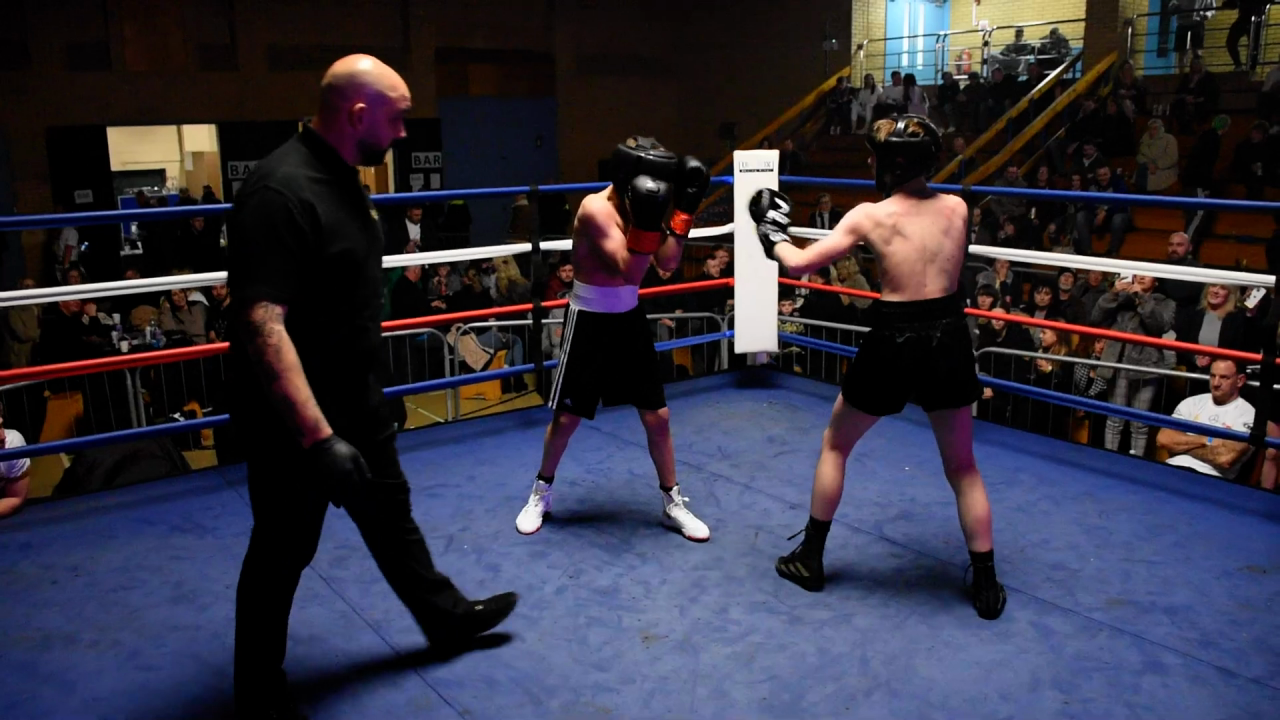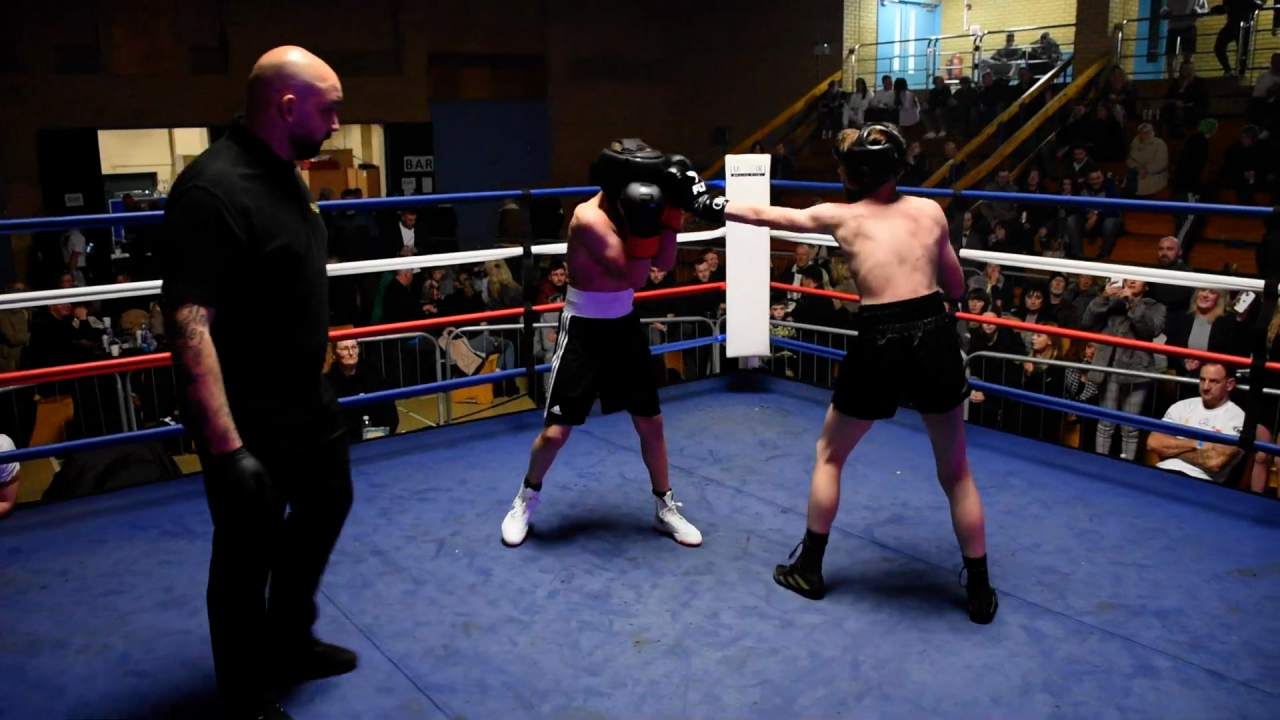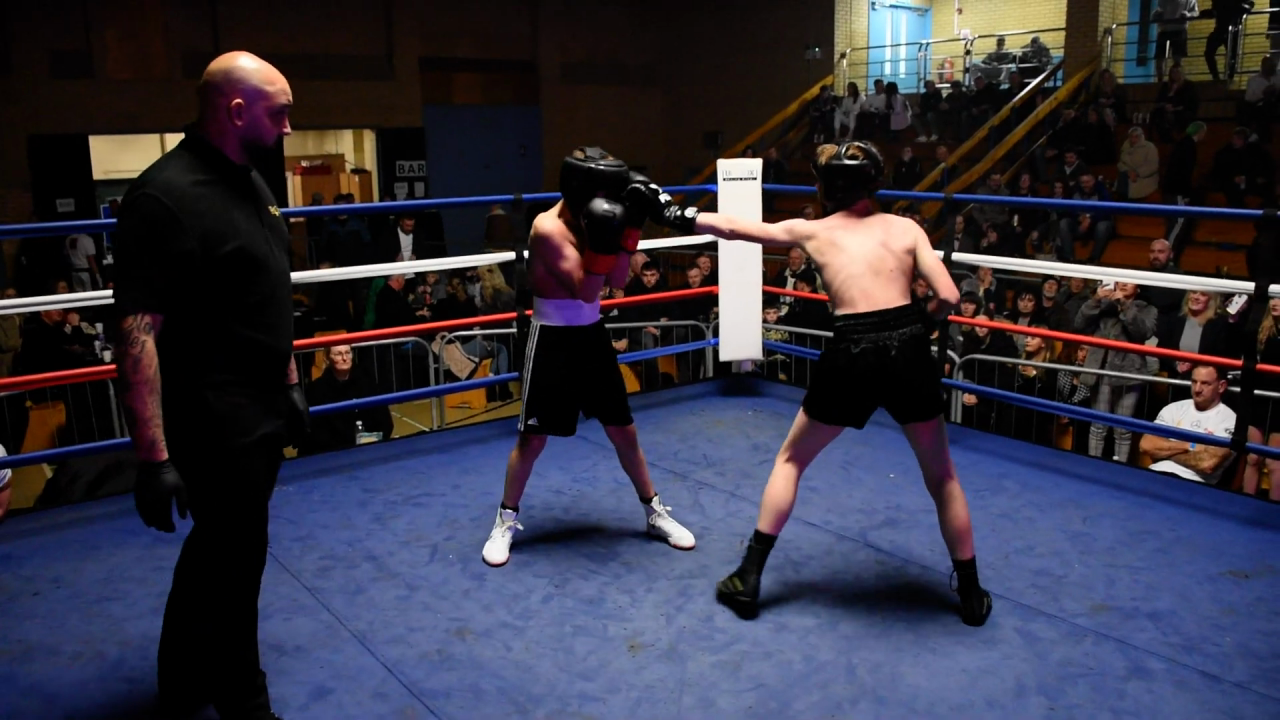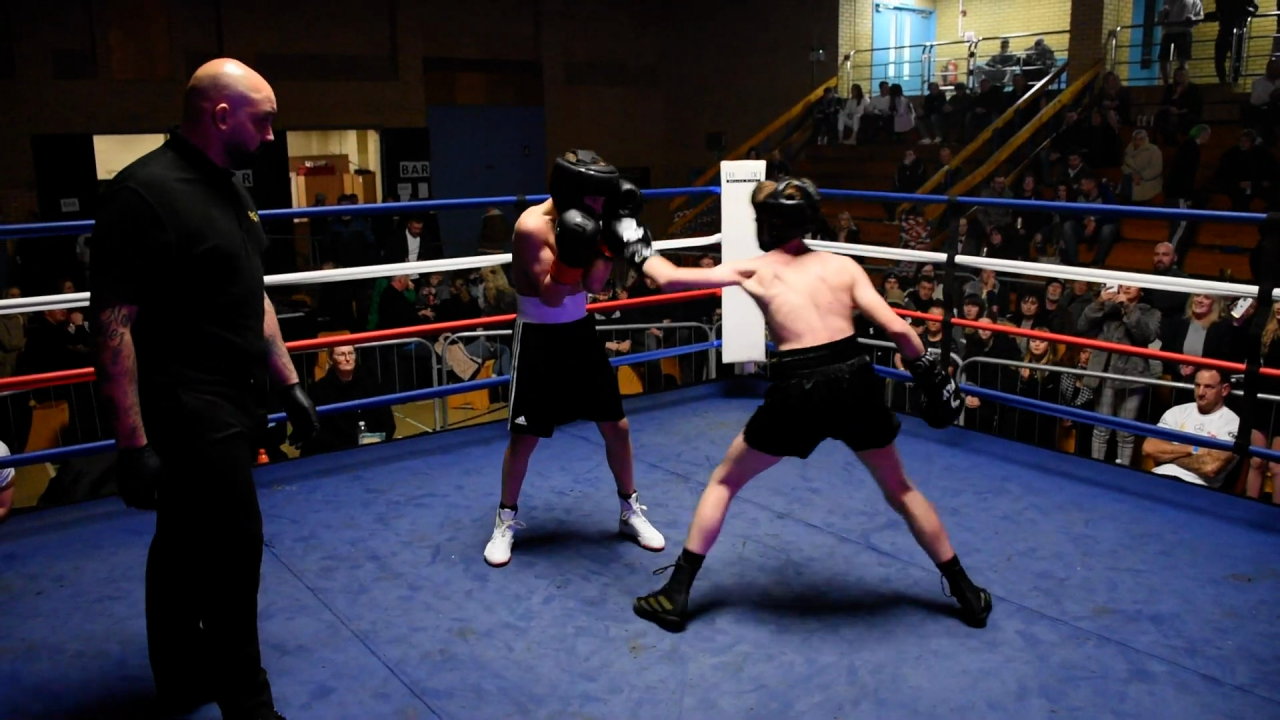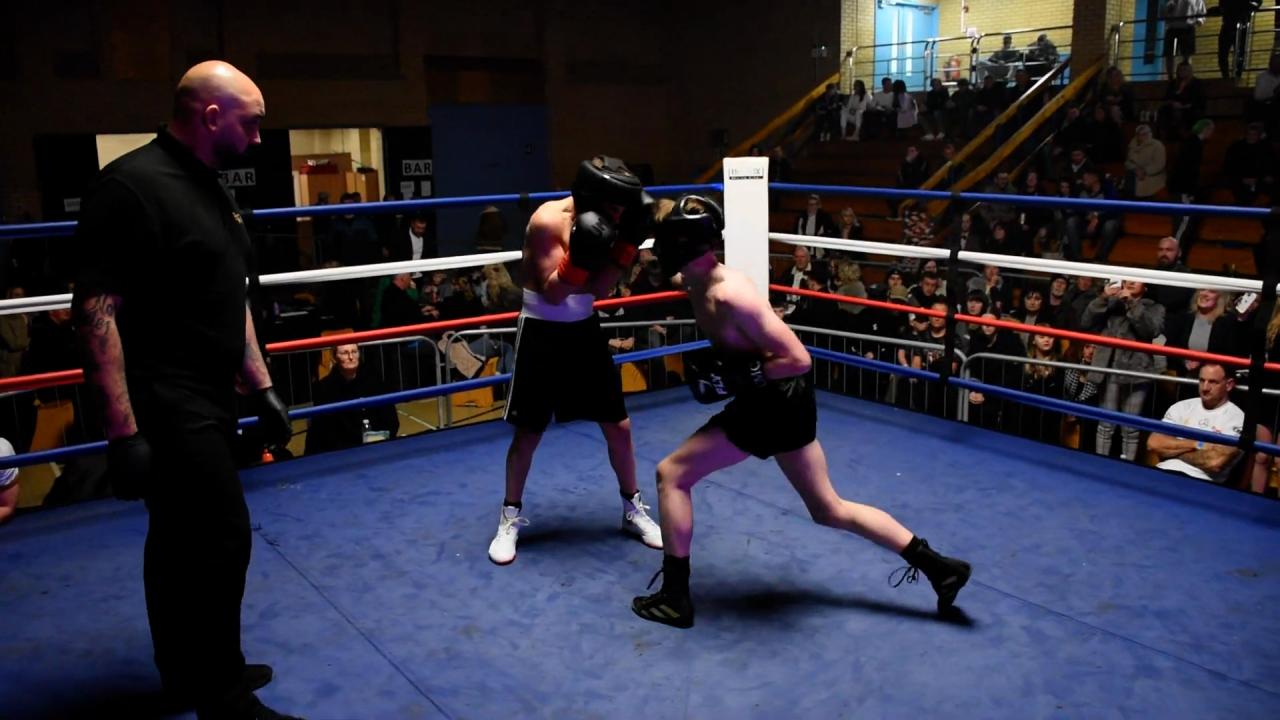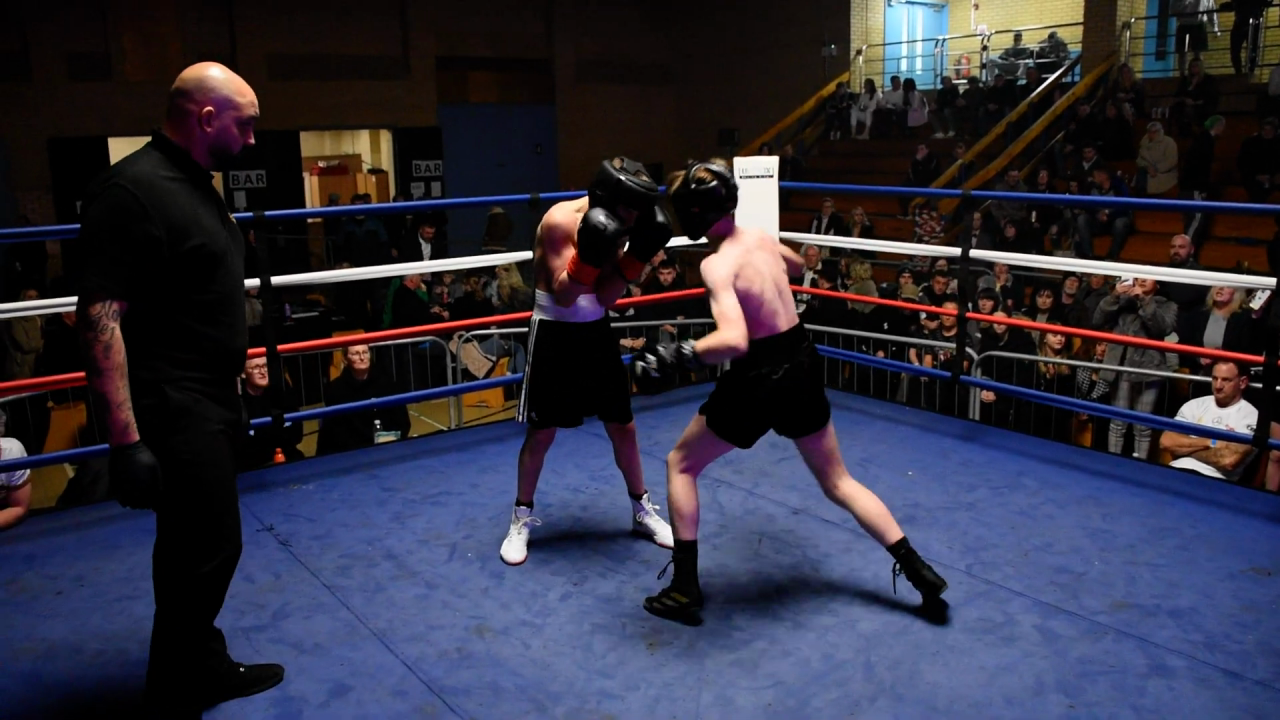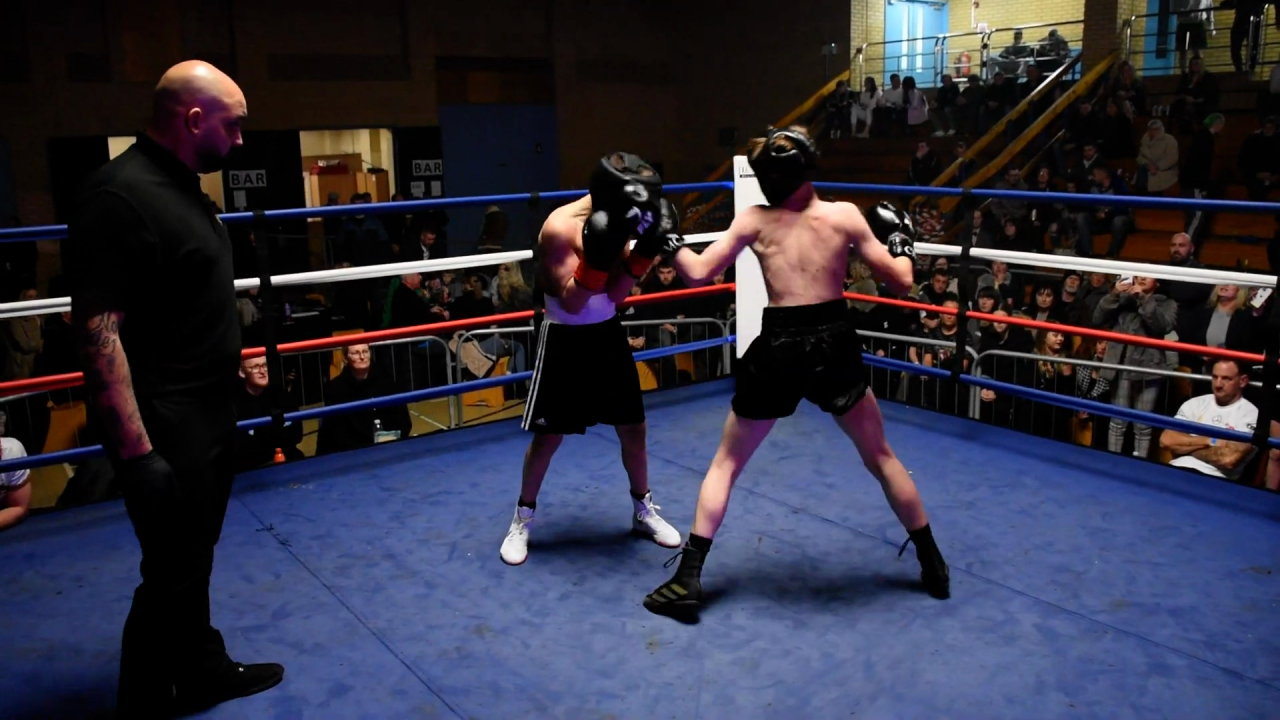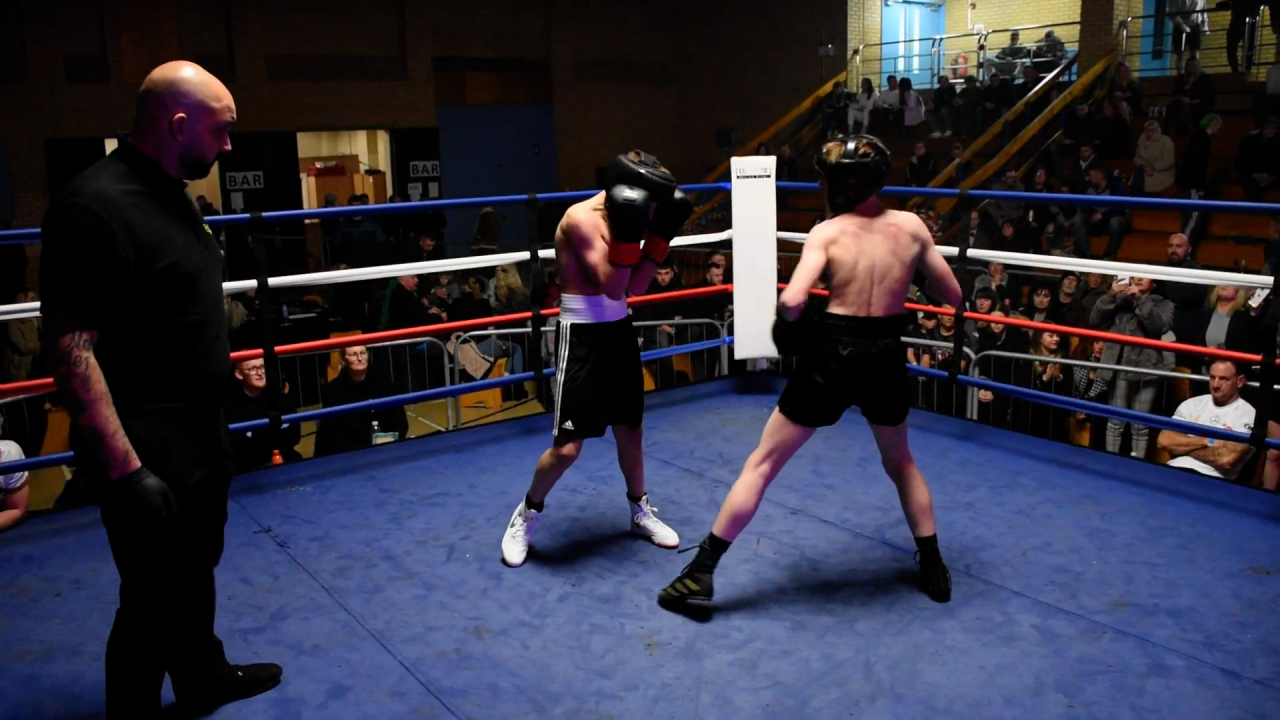
dt=0.2s
person 1, frame 1
left shoulder: (341, 177)
right shoulder: (281, 190)
right elbow: (263, 323)
right wrist: (319, 436)
left hip: (351, 393)
right hip: (290, 411)
left knee: (388, 508)
right knee: (284, 546)
left ankle: (444, 614)
person 1, frame 2
left shoulder: (284, 175)
right shoulder: (212, 190)
right elbow: (191, 327)
right wrist: (229, 446)
left hip: (300, 392)
right hip: (247, 407)
left knee: (327, 501)
right knee: (251, 546)
left ankle: (292, 643)
person 1, frame 3
left shoulder: (248, 180)
right shoulder: (166, 196)
right elbow: (138, 334)
left wrist: (290, 384)
right wrist: (154, 456)
left hip: (263, 402)
right hip: (214, 414)
left knee: (228, 544)
right knee: (235, 551)
person 1, frame 4
left shoulder: (227, 186)
right shoulder: (146, 191)
right elbow: (114, 324)
left wrist: (288, 383)
right wrist: (133, 441)
left hip: (226, 402)
right hip: (185, 411)
left knee: (188, 541)
right knee: (234, 547)
person 1, frame 5
left shoulder: (209, 187)
right shoulder: (132, 185)
right elbow: (96, 313)
left wrist: (262, 388)
right wrist: (122, 430)
left hip: (207, 399)
right hip: (165, 405)
left knee: (182, 538)
right knee: (222, 539)
person 1, frame 6
left shoulder: (197, 185)
right shoulder: (132, 189)
right elbow: (100, 319)
left wrist: (234, 399)
right wrist: (125, 438)
left hip: (208, 401)
right hip: (171, 409)
left knee: (190, 544)
right knee: (210, 550)
person 1, frame 7
left shoulder: (180, 186)
right shoulder: (120, 195)
right elbow: (98, 332)
right wrist: (136, 449)
left hip: (204, 413)
right hip: (166, 423)
left knee: (189, 553)
right knee: (175, 571)
person 1, frame 8
left shoulder: (169, 194)
right shoulder: (94, 208)
right elbow: (72, 350)
right wrist: (126, 470)
left hip: (199, 429)
right hip: (148, 445)
left knee: (196, 563)
right knee: (155, 594)
person 2, frame 1
left shoulder: (869, 216)
right shoulder: (956, 208)
left elbow: (802, 264)
left wrist: (771, 227)
left hip: (893, 342)
right hip: (948, 339)
left knee: (835, 445)
right knee: (963, 468)
left ankle: (810, 558)
right ankle: (985, 584)
person 2, frame 2
left shoulder: (839, 217)
right shoulder: (930, 211)
left elbow: (765, 216)
right elbow: (956, 288)
left wrist: (703, 200)
left hip: (880, 345)
right hip: (935, 339)
left knee: (830, 456)
right knee: (956, 471)
left ankle: (809, 569)
right ankle: (979, 588)
person 2, frame 3
left shoulder: (813, 232)
right shoulder: (906, 229)
left elbow: (737, 228)
right elbow: (947, 297)
left wrist: (674, 212)
left hip: (852, 355)
right hip: (908, 350)
left knee: (791, 460)
right knee: (941, 476)
left ankle: (749, 575)
right ankle: (970, 591)
person 2, frame 4
left shoulder: (752, 268)
right shoulder: (841, 266)
left elbow: (669, 279)
right elbow: (898, 328)
left wrist: (637, 249)
right wrist: (932, 375)
left hip: (798, 389)
right hip: (854, 380)
left knee: (724, 481)
right knee: (900, 491)
left ankle: (676, 594)
right ankle: (966, 593)
person 2, frame 5
left shoulder: (727, 292)
right shoulder: (706, 273)
left elbow: (799, 359)
left wrist: (736, 376)
left hip: (769, 399)
right hip: (788, 396)
left knee: (671, 475)
right knee: (829, 508)
left ankle: (674, 597)
right ankle: (938, 566)
person 2, frame 6
left shoulder: (719, 265)
right shoulder: (761, 237)
left elbow: (734, 340)
right elbow: (796, 266)
left wrist: (674, 355)
left hip: (760, 378)
right hip: (800, 369)
left knee: (681, 464)
right knee: (838, 483)
left ankle: (685, 587)
right ankle: (918, 570)
person 2, frame 7
left shoulder: (753, 220)
right shoulder: (845, 215)
left elbow: (698, 274)
right elbow: (901, 282)
left wrist: (663, 236)
right wrist: (899, 235)
left hip: (779, 348)
right hip: (834, 344)
left knee: (726, 462)
right knee: (879, 456)
left ankle: (688, 578)
right ankle: (931, 563)
person 2, frame 8
left shoulder: (827, 233)
right shoulder: (910, 226)
left elbow: (792, 302)
right elbow: (953, 297)
left wrist: (786, 335)
left hip: (830, 354)
right hip: (885, 356)
left knee: (761, 465)
right knee: (901, 464)
left ankle: (700, 574)
right ankle: (934, 569)
person 3, frame 1
left shoulder: (641, 206)
right shoulder: (595, 209)
left elbow: (667, 264)
right elbow: (630, 271)
left wrist: (684, 208)
right wrist: (647, 220)
left hip: (630, 319)
right hip: (590, 322)
left knee: (657, 416)
right knee: (567, 418)
left ankle: (673, 502)
right ankle: (541, 493)
person 3, frame 2
left shoulder: (632, 210)
right shoulder: (589, 218)
left elbow: (664, 264)
right elbow: (635, 278)
left wrist: (671, 209)
right wrist: (642, 227)
left hip: (625, 325)
right hip: (584, 330)
left knee: (651, 423)
right knee: (556, 431)
left ankle: (665, 507)
right ankle: (526, 499)
person 3, frame 3
left shoulder: (597, 221)
right shoulder: (549, 228)
left elbow: (616, 281)
right elbow: (587, 291)
left wrist: (630, 225)
right wrist: (601, 241)
left hip: (591, 334)
right hip: (554, 339)
left knee: (624, 431)
right knee: (531, 439)
left ankle: (655, 512)
right ankle: (505, 521)
person 3, frame 4
left shoulder: (579, 221)
right shoulder: (532, 225)
left elbow: (594, 284)
right elbow: (551, 296)
left wrist: (609, 230)
right wrist: (571, 254)
left hip: (580, 330)
right hip: (538, 336)
left knee: (616, 426)
right knee: (524, 438)
left ankle: (630, 511)
right ankle: (505, 521)
person 3, frame 5
left shoulder: (598, 222)
right shoulder: (547, 221)
left elbow: (600, 291)
right elbow: (553, 293)
left wrist: (628, 242)
right wrist: (579, 256)
left hip: (585, 330)
right hip: (542, 332)
left knee: (619, 427)
right knee: (527, 434)
left ankle: (633, 510)
right ankle: (510, 519)
person 3, frame 6
left shoulder: (609, 227)
right shoulder: (560, 220)
left elbow: (607, 298)
right elbow: (564, 294)
left wrist: (640, 251)
right wrist: (591, 253)
left hip: (595, 331)
right hip: (554, 333)
left knee: (623, 428)
right knee: (541, 433)
left ankle: (643, 510)
right ankle: (522, 519)
person 3, frame 7
left shoulder: (615, 224)
right shoulder: (560, 227)
left elbow: (616, 294)
right elbow: (571, 302)
left wrist: (645, 248)
right wrist: (595, 258)
left hip: (607, 332)
right hip: (565, 338)
left knee: (634, 429)
right knee: (547, 438)
left ankle: (644, 510)
right ankle: (523, 519)
person 3, frame 8
left shoulder: (625, 219)
right shoulder: (581, 220)
left elbow: (634, 288)
right elbow: (611, 287)
left wrist: (661, 235)
right wrist: (626, 236)
left hip: (619, 331)
right hip: (582, 337)
left knee: (630, 430)
right knee: (568, 447)
left ankle: (640, 511)
right ankle: (527, 514)
